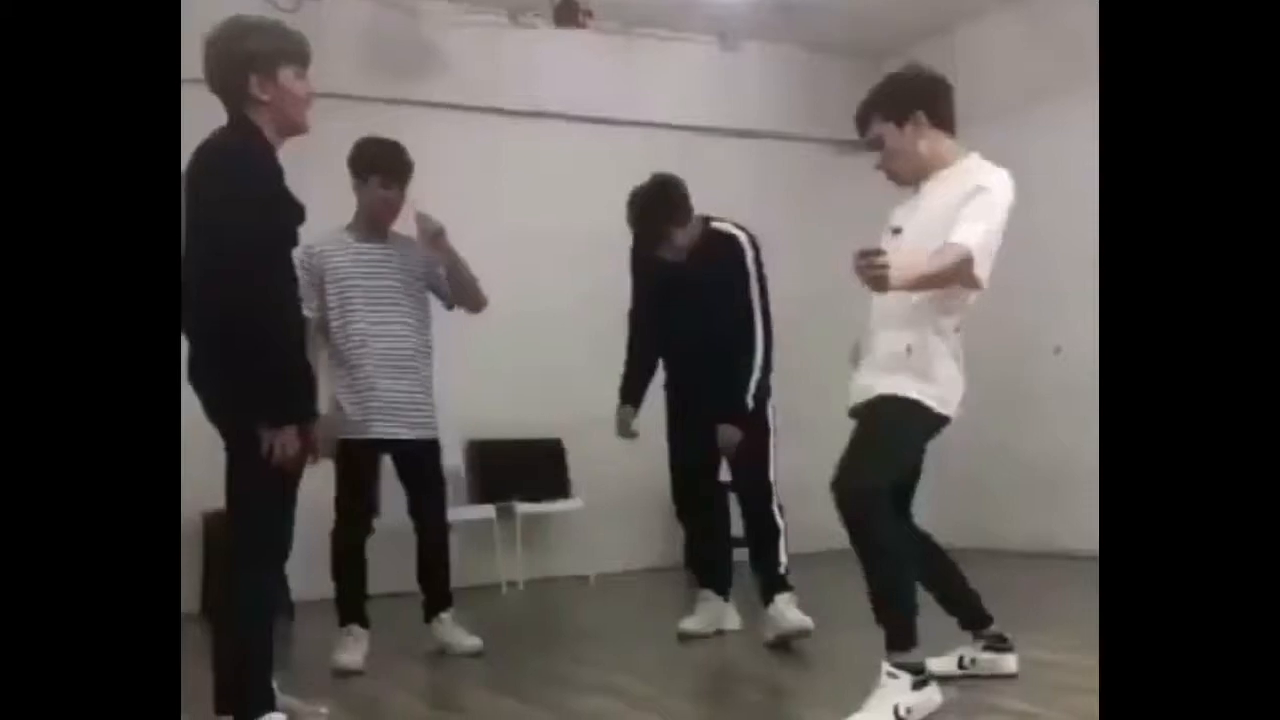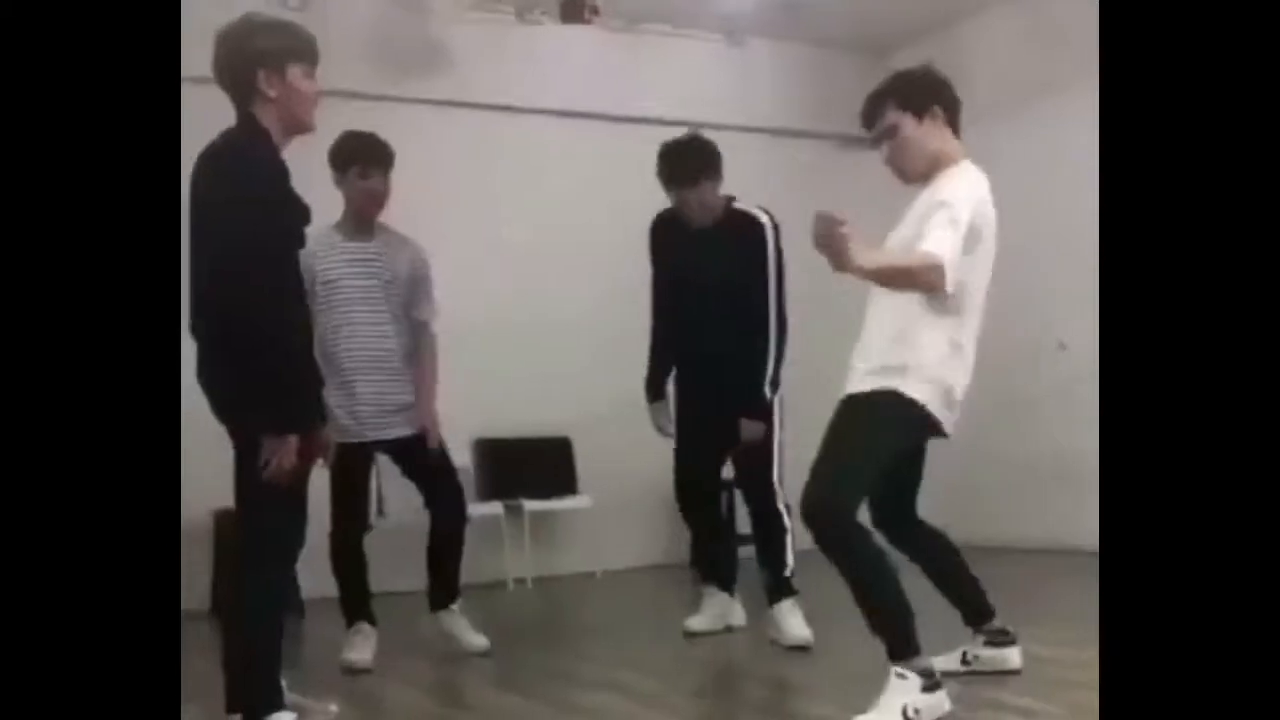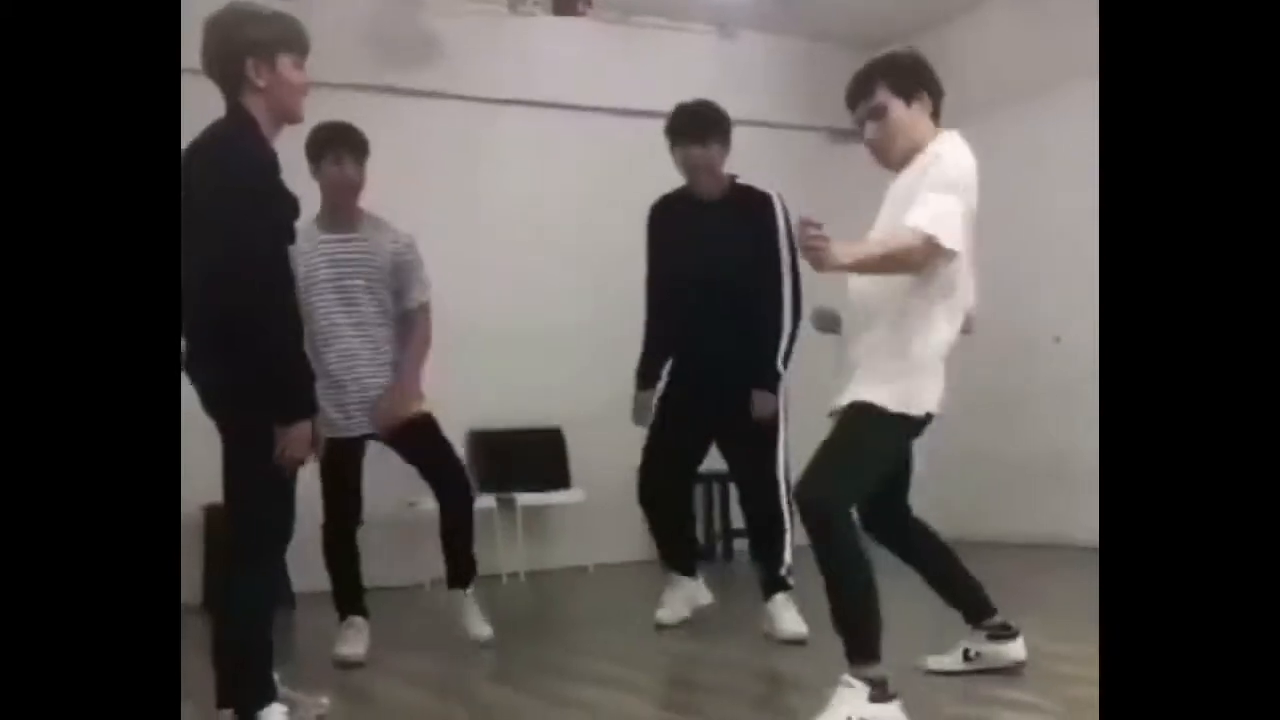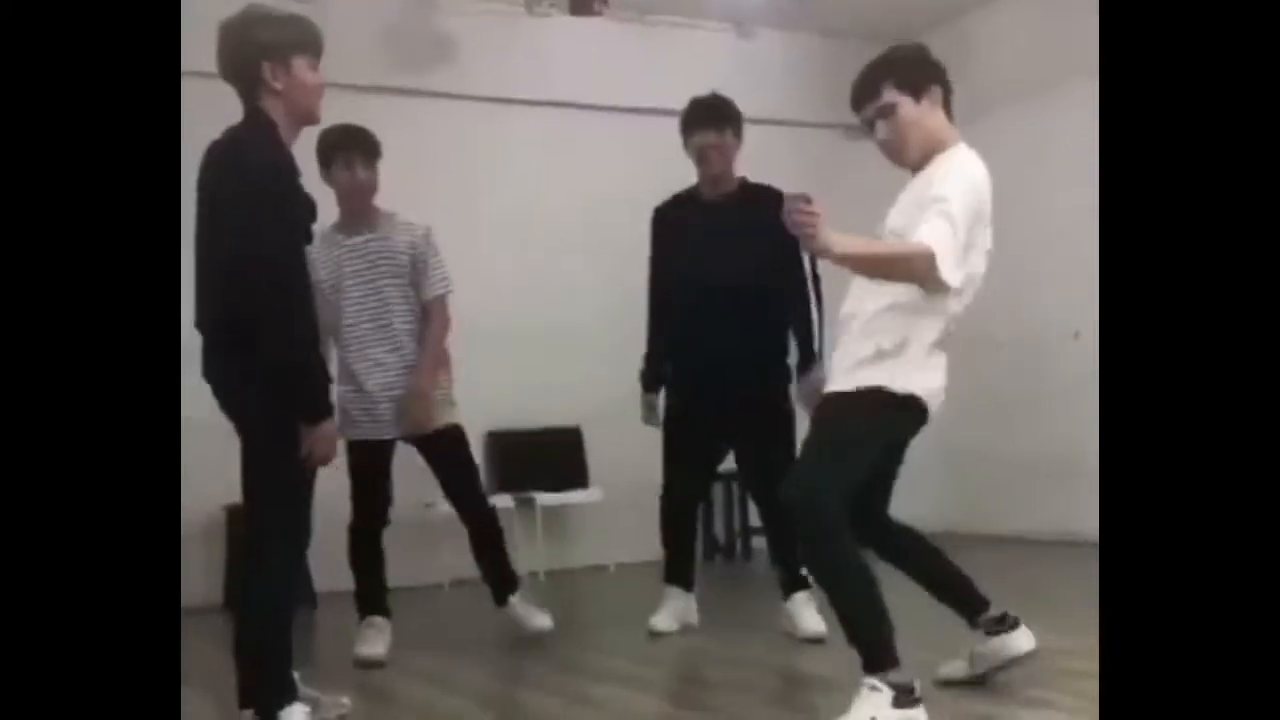
dt=0.2s
person 1, frame 1
left shoulder: (231, 162)
right shoulder: (241, 165)
right elbow: (250, 293)
left wrist: (295, 402)
right wrist: (281, 408)
left hip: (249, 381)
right hip: (253, 386)
left knee: (259, 542)
right knee: (259, 544)
person 1, frame 2
left shoulder: (239, 162)
right shoulder: (247, 166)
right elbow: (255, 298)
left wrist: (302, 407)
right wrist: (282, 417)
left hip: (259, 383)
right hip: (261, 387)
left knee: (269, 541)
right knee: (269, 543)
person 1, frame 3
left shoulder: (227, 154)
right shoulder: (237, 158)
right elbow: (253, 291)
left wrist: (295, 398)
right wrist: (291, 406)
left hip: (244, 372)
right hip: (250, 378)
left knee: (258, 535)
right knee: (258, 537)
person 1, frame 4
left shoulder: (245, 156)
right shoulder: (256, 160)
right elbow: (275, 292)
left wrist: (310, 398)
right wrist: (313, 406)
left hip: (257, 371)
right hip: (267, 378)
left knee: (277, 535)
right knee: (277, 538)
person 2, frame 1
left shoulder: (985, 182)
right shoulder: (915, 201)
left elbow: (966, 265)
left wrist: (902, 277)
left hip: (917, 381)
right hip: (884, 381)
left knee: (857, 492)
right knee: (892, 518)
right ankle: (989, 640)
person 2, frame 2
left shoulder: (958, 190)
right shoulder: (942, 195)
left elbow: (928, 274)
left wrist: (857, 258)
left hip: (903, 383)
right hip: (896, 382)
left knee: (825, 507)
right knee: (896, 516)
right ankle: (992, 636)
person 2, frame 3
left shoulder: (947, 159)
right shoulder: (920, 180)
left elbow: (928, 248)
left wrist: (844, 257)
right wrist: (849, 314)
left hip: (894, 383)
right hip: (886, 380)
left knee: (820, 501)
right knee: (886, 516)
right ankle: (995, 632)
person 2, frame 4
left shoulder: (959, 174)
right shoulder: (932, 182)
left elbow: (926, 264)
left wrist: (834, 245)
left hip: (884, 379)
right hip: (874, 375)
left knee: (808, 502)
right knee: (865, 523)
right ankle: (995, 625)
person 3, frame 1
left shoulder: (418, 254)
right shoulder: (319, 256)
left elbow: (475, 303)
left wrist: (444, 246)
left hip: (416, 415)
right hip: (354, 415)
left knee: (432, 519)
right knee: (352, 523)
left ankle: (439, 614)
right ankle: (353, 627)
person 3, frame 2
left shoulder: (409, 253)
right shoulder: (312, 255)
left elbow: (423, 336)
left wrist: (428, 405)
left hip: (406, 413)
right hip: (344, 417)
left knee: (449, 502)
right knee: (348, 525)
left ankle: (445, 605)
right ankle: (361, 625)
person 3, frame 3
left shoulder: (395, 243)
right shoulder: (293, 249)
left elbow: (418, 322)
left wrist: (403, 390)
left hip: (395, 400)
right hip: (332, 408)
left knee: (455, 485)
right knee: (340, 519)
left ankle: (462, 590)
right ankle: (353, 619)
person 3, frame 4
left shoulder: (413, 237)
right shoulder: (317, 257)
left elbow: (438, 316)
left wrist: (419, 387)
left hip: (427, 401)
right hip: (362, 410)
left knee: (472, 502)
right knee: (367, 519)
left ankle: (511, 597)
right ankle: (375, 618)
person 4, frame 1
left shoulder: (735, 246)
right shoulder: (646, 253)
left elbow: (758, 335)
right elbow: (644, 327)
left wrist: (738, 411)
right wrist: (630, 396)
left hip: (741, 390)
right hip: (685, 391)
left knee: (756, 489)
right knee: (693, 494)
left ankle: (779, 600)
right ankle: (715, 597)
person 4, frame 2
left shoulder: (756, 227)
right shoulder: (665, 231)
left elbow: (771, 321)
right elbow: (665, 316)
left wrist: (758, 402)
right wrist: (656, 388)
left hip: (751, 384)
right hip: (695, 387)
left knee: (763, 490)
right knee: (694, 491)
left ankle: (783, 602)
right ankle: (720, 595)
person 4, frame 3
left shoulder: (761, 207)
right shoulder: (665, 216)
left elbow: (785, 296)
right elbow: (659, 303)
left wrist: (771, 377)
right wrist: (647, 377)
left hip: (751, 375)
right hip: (688, 377)
left knee: (763, 486)
right knee: (657, 480)
left ankle: (777, 595)
right ankle: (684, 578)
person 4, frame 4
left shoulder: (771, 207)
right shoulder: (670, 217)
left elbow: (801, 289)
right elbow: (662, 304)
left wrist: (810, 361)
right wrist: (652, 379)
left hip: (761, 378)
right hip: (694, 381)
left knee: (777, 488)
right knee: (679, 492)
left ankle: (797, 594)
right ankle: (679, 592)
